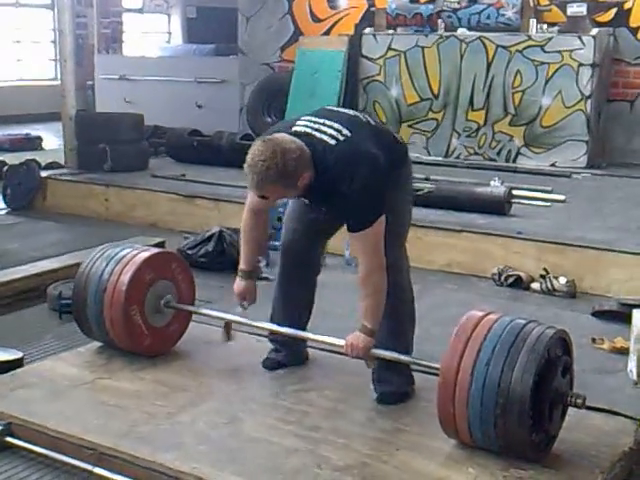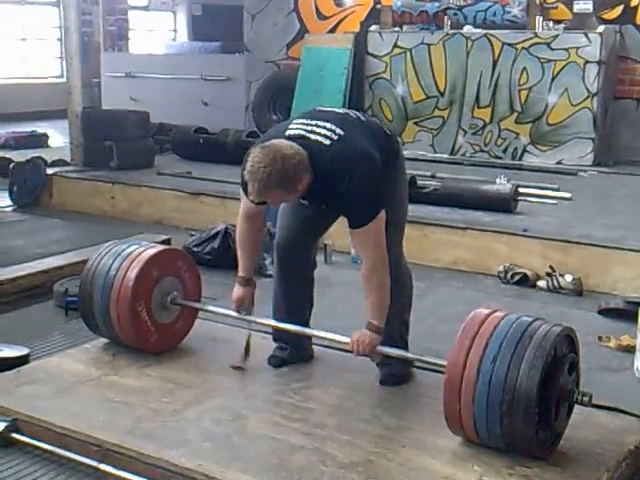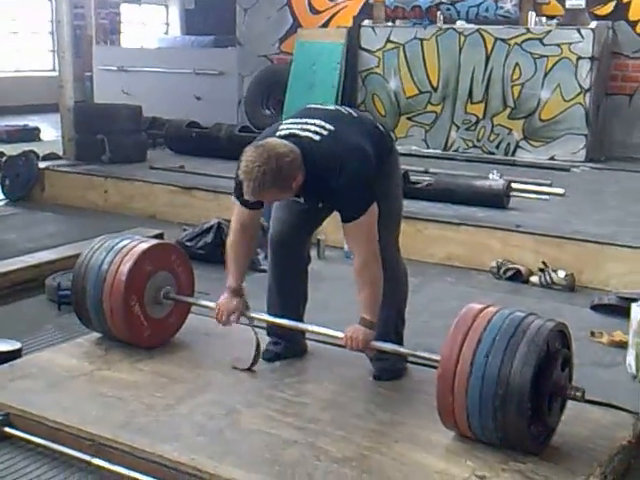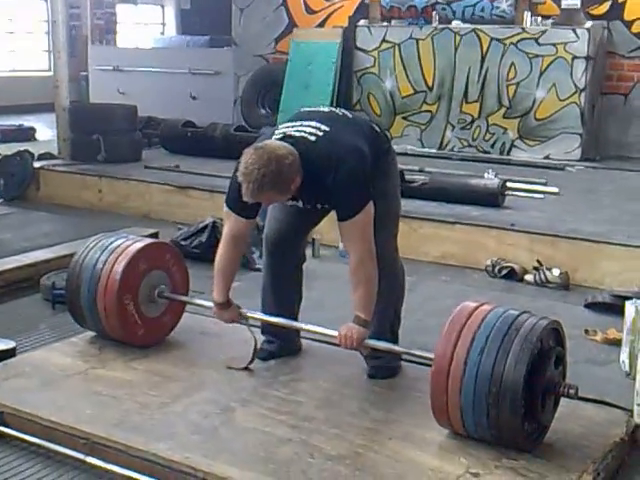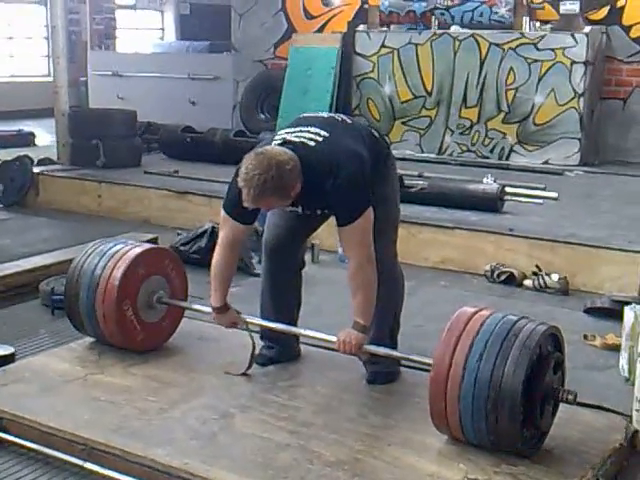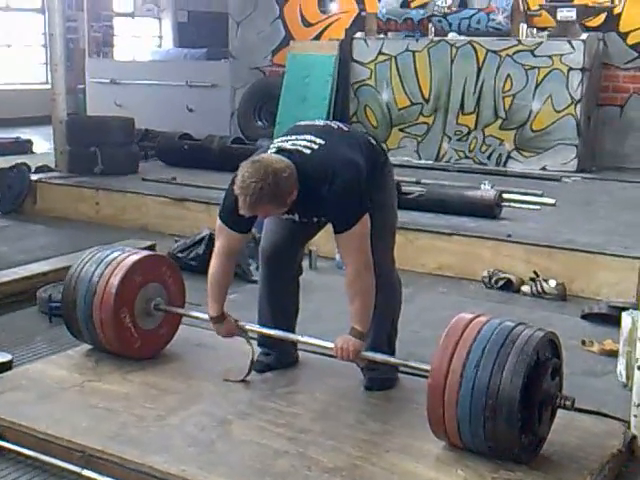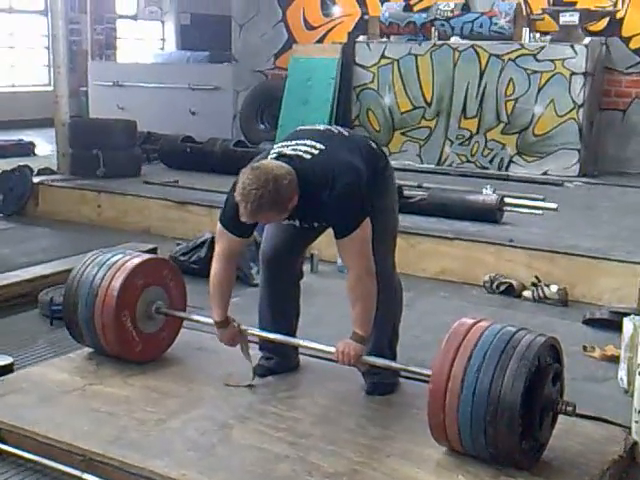
dt=0.2s
person 1, frame 1
left shoulder: (354, 180)
right shoulder: (269, 161)
left elbow: (370, 264)
right elbow: (255, 211)
left wrist: (367, 330)
right wrist: (246, 273)
left hip: (387, 172)
right hip: (322, 172)
left knee: (387, 264)
right knee: (293, 251)
left ankle: (393, 370)
right ankle: (288, 345)
person 1, frame 2
left shoulder: (353, 179)
right shoulder: (262, 165)
left elbow: (372, 260)
right elbow: (250, 217)
left wrist: (374, 328)
right wrist: (244, 280)
left hip: (382, 166)
right hip: (315, 166)
left knee: (388, 258)
right knee: (288, 246)
left ankle: (393, 354)
right ankle: (292, 342)
person 1, frame 3
left shoulder: (346, 174)
right shoulder: (255, 166)
left elbow: (365, 254)
right elbow: (243, 227)
left wrist: (367, 323)
right wrist: (233, 290)
left hip: (375, 160)
right hip: (309, 162)
left knee: (383, 252)
right knee: (282, 241)
left ankle: (387, 348)
right ankle: (285, 337)
person 1, frame 4
left shoulder: (343, 174)
right shoulder: (251, 171)
left elbow: (360, 254)
right elbow: (233, 237)
left wrist: (360, 321)
right wrist: (221, 300)
left hip: (373, 161)
right hip: (306, 161)
left knee: (381, 253)
right knee: (277, 241)
left ankle: (382, 347)
right ankle: (280, 336)
person 1, frame 5
left shoulder: (343, 180)
right shoulder: (251, 178)
left elbow: (360, 259)
right elbow: (228, 242)
left wrist: (360, 327)
right wrist: (219, 304)
left hip: (373, 167)
right hip: (306, 166)
left knee: (380, 258)
right knee: (276, 246)
left ankle: (381, 352)
right ankle: (279, 342)
person 1, frame 6
left shoulder: (340, 187)
right shoulder: (246, 186)
left elbow: (358, 266)
right elbow: (224, 252)
left wrist: (357, 333)
right wrist: (216, 315)
left hip: (370, 174)
right hip: (303, 172)
left knee: (378, 264)
right knee: (273, 254)
left ankle: (379, 359)
right ankle: (277, 348)
person 1, frame 7
left shoulder: (339, 192)
right shoulder: (247, 192)
left elbow: (360, 270)
right elbow: (224, 255)
left wrist: (358, 337)
right wrist: (221, 320)
left hip: (371, 178)
left knee: (379, 268)
right knee: (274, 257)
right ankle: (278, 352)
